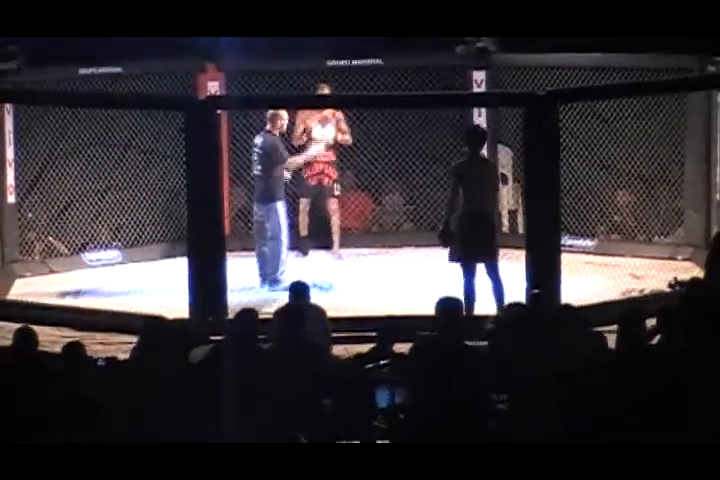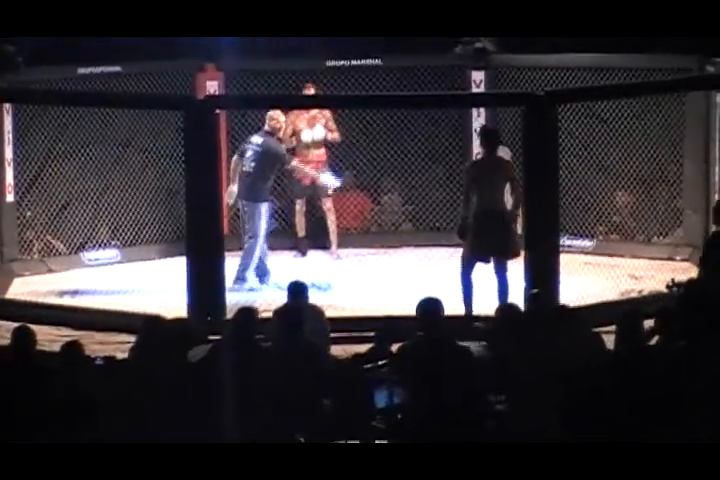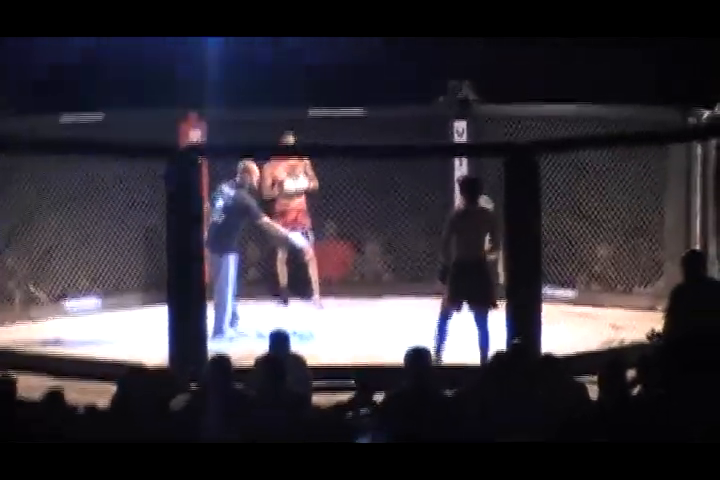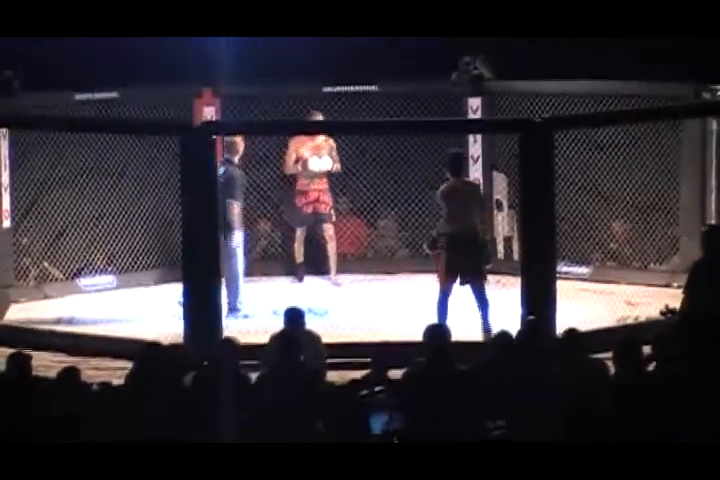
dt=0.4s
person 1, frame 1
left shoulder: (460, 168)
right shoulder: (490, 166)
left elbow: (453, 198)
right elbow: (494, 197)
left wrist: (446, 222)
left hip: (468, 221)
right hip: (486, 221)
left knee: (469, 276)
right knee: (493, 273)
person 1, frame 2
left shoulder: (475, 167)
right shoulder: (507, 166)
left elbow: (467, 196)
right elbow: (517, 195)
left wrist: (465, 219)
right wrist: (513, 217)
left hip: (480, 220)
right hip: (501, 219)
left knee: (466, 270)
right knee: (501, 273)
left ankle: (469, 311)
person 1, frame 3
left shoulder: (456, 216)
right shoulder: (488, 216)
left elbow: (445, 245)
right elbow: (495, 246)
left wrist: (446, 265)
left hip: (459, 268)
right hip: (480, 269)
left knee: (444, 316)
right knee: (481, 322)
left ankle: (437, 355)
person 1, frame 4
left shoulder: (444, 191)
right shoulder: (475, 188)
left elbow: (447, 218)
right elbow: (481, 217)
left wrist: (438, 236)
right wrist: (481, 238)
left hip: (452, 241)
right hip: (473, 241)
left knee: (445, 292)
right knee: (479, 291)
right ankle: (486, 329)
person 2, frame 1
left shoulder: (260, 138)
right shoulder: (273, 142)
right elbow: (289, 164)
right wrist: (309, 154)
left hip: (260, 197)
right hip: (272, 198)
left knee: (263, 239)
right knee: (278, 238)
left ankle: (265, 278)
right ankle: (275, 280)
person 2, frame 2
left shoulder: (254, 138)
right shoulder: (273, 146)
left elbow: (236, 160)
left wrist: (233, 185)
left hip: (246, 194)
right hip: (258, 198)
left knee: (258, 237)
right knee: (255, 239)
left ankle: (264, 276)
right ankle: (240, 280)
person 2, frame 3
left shoulder: (224, 187)
right shoulder: (244, 199)
left elbow: (209, 209)
right elbow: (266, 223)
left wrist: (209, 232)
right wrist: (290, 236)
left hip: (213, 243)
right hip: (225, 248)
left knee: (223, 287)
right knee: (225, 289)
left ankle: (231, 323)
right ankle: (220, 330)
person 2, frame 4
left shoulder: (219, 167)
right shoulder: (235, 174)
right elbow: (233, 204)
right wrist: (236, 230)
right hip: (229, 228)
right knee: (234, 268)
right ankle: (234, 309)
person 3, frame 1
left shoulder: (337, 115)
right shoulder: (303, 115)
left elbow: (349, 140)
right elbow: (295, 141)
left wrist: (336, 135)
right wrist: (307, 136)
left hip: (329, 164)
right hip: (310, 164)
left knee: (333, 207)
right knee: (303, 206)
left ankle: (336, 248)
right ankle: (304, 242)
person 3, frame 2
left shoulder: (324, 114)
right shoulder: (292, 116)
left elbow: (337, 136)
right elbow: (285, 142)
left wrist: (326, 135)
right wrist: (297, 139)
left hip: (320, 164)
right hip: (301, 165)
left knee: (328, 206)
right knee: (299, 206)
left ankle: (334, 247)
right ankle: (301, 244)
person 3, frame 3
left shoulder: (303, 162)
right shoulder: (271, 166)
left elbow: (316, 184)
right elbow: (265, 193)
left wrist: (307, 184)
right wrist: (279, 189)
left hip: (301, 212)
right hip: (281, 214)
left knee: (310, 254)
right knee: (281, 255)
left ankle: (316, 295)
right ankle: (284, 293)
person 3, frame 4
left shoulder: (329, 143)
right shoulder: (296, 142)
left elbow: (338, 166)
right elbow: (287, 168)
left wrist: (331, 166)
right wrist: (302, 166)
left hip: (323, 191)
right hip: (303, 192)
left knee: (329, 233)
right knee: (299, 234)
left ankle: (333, 274)
right ankle: (299, 271)
